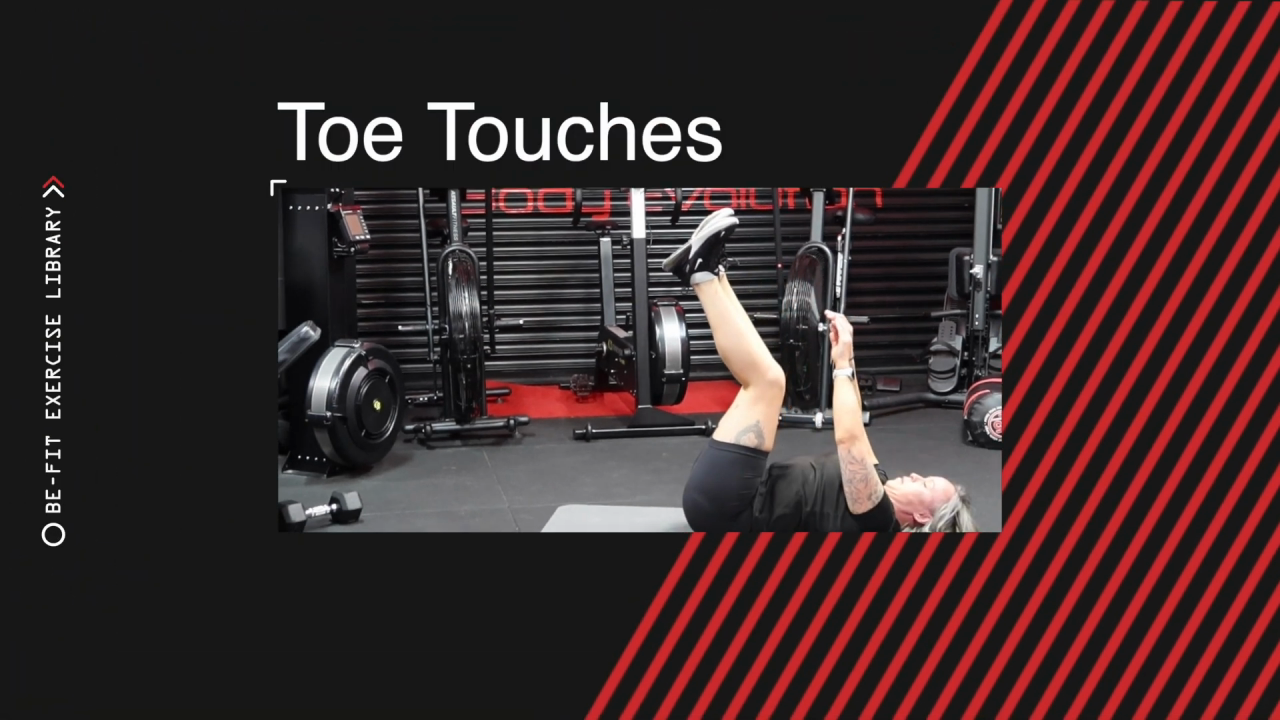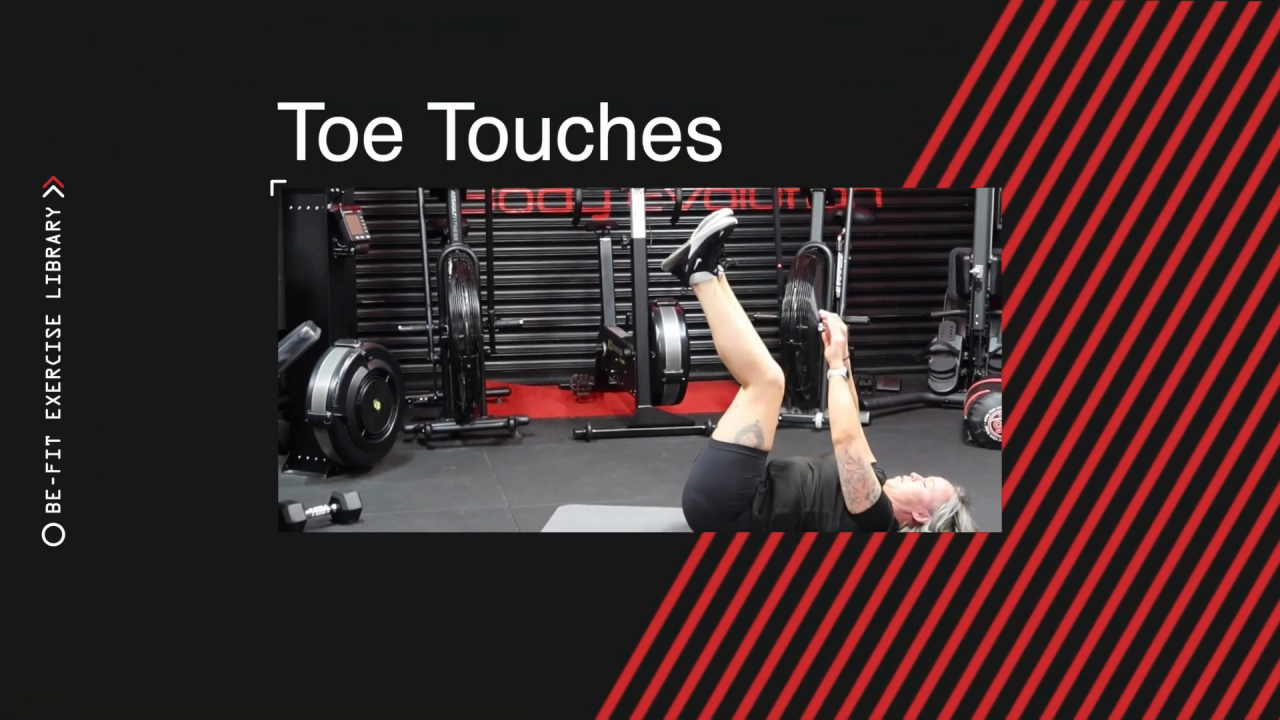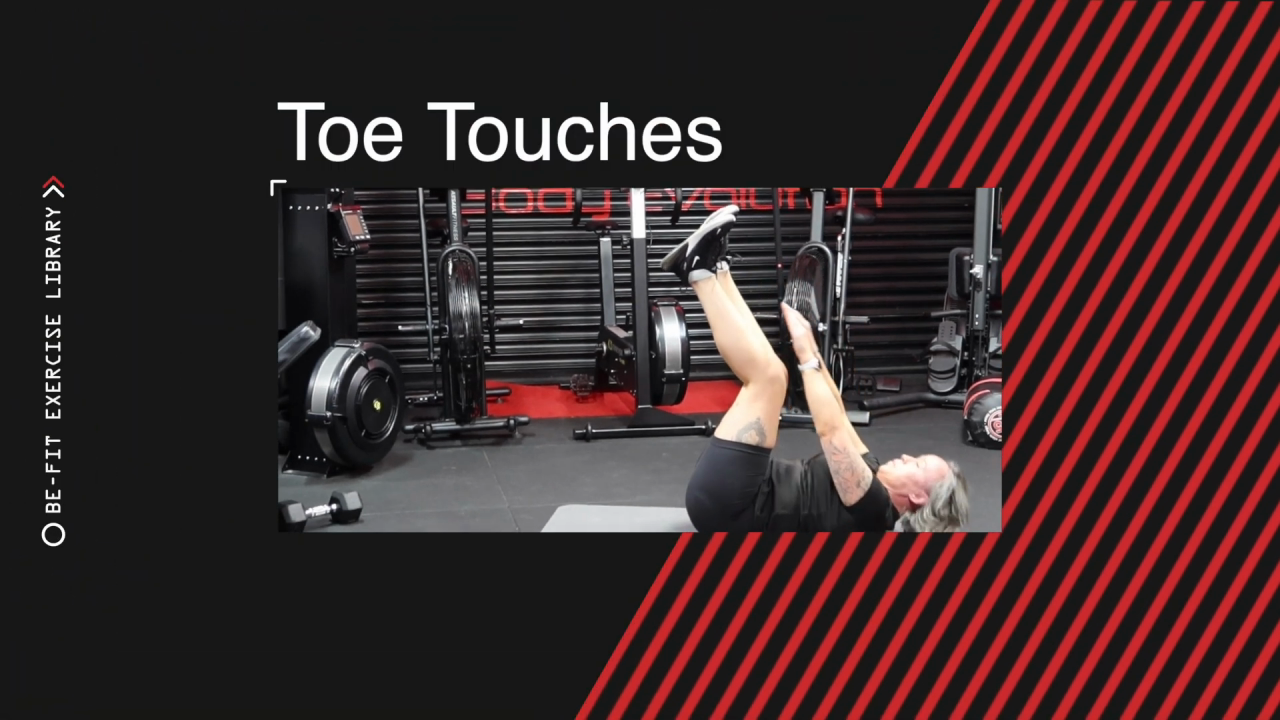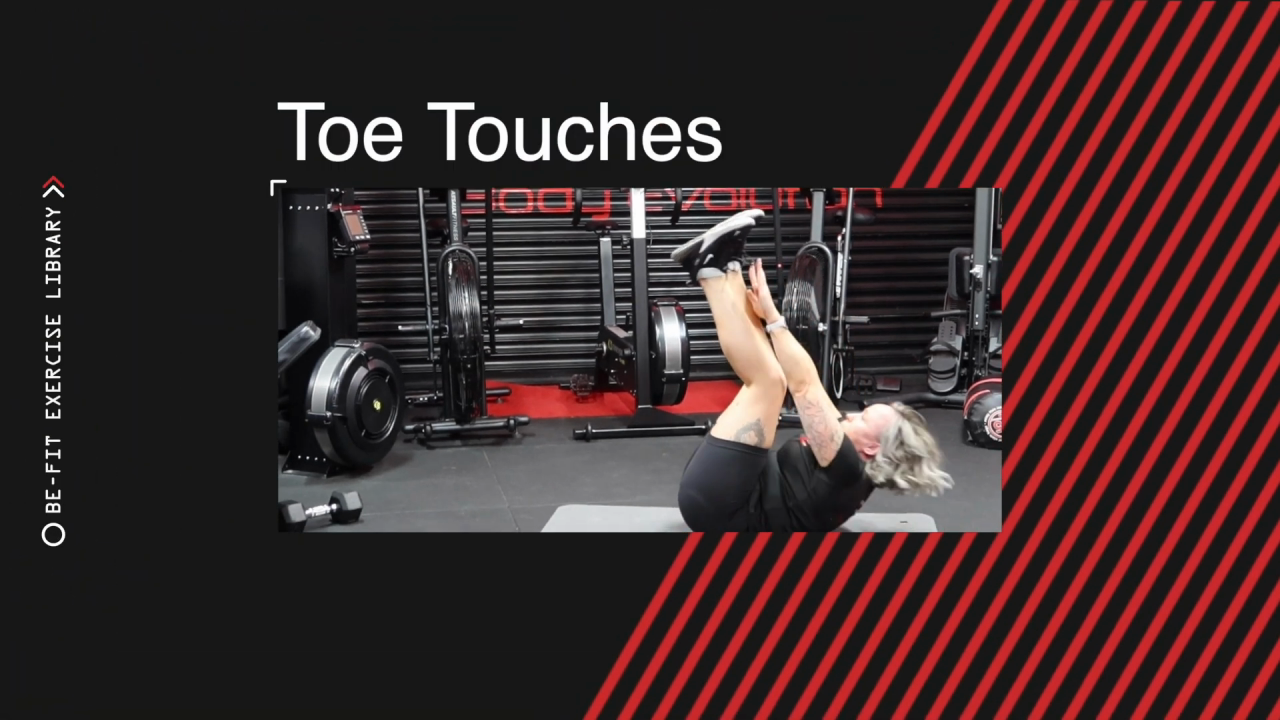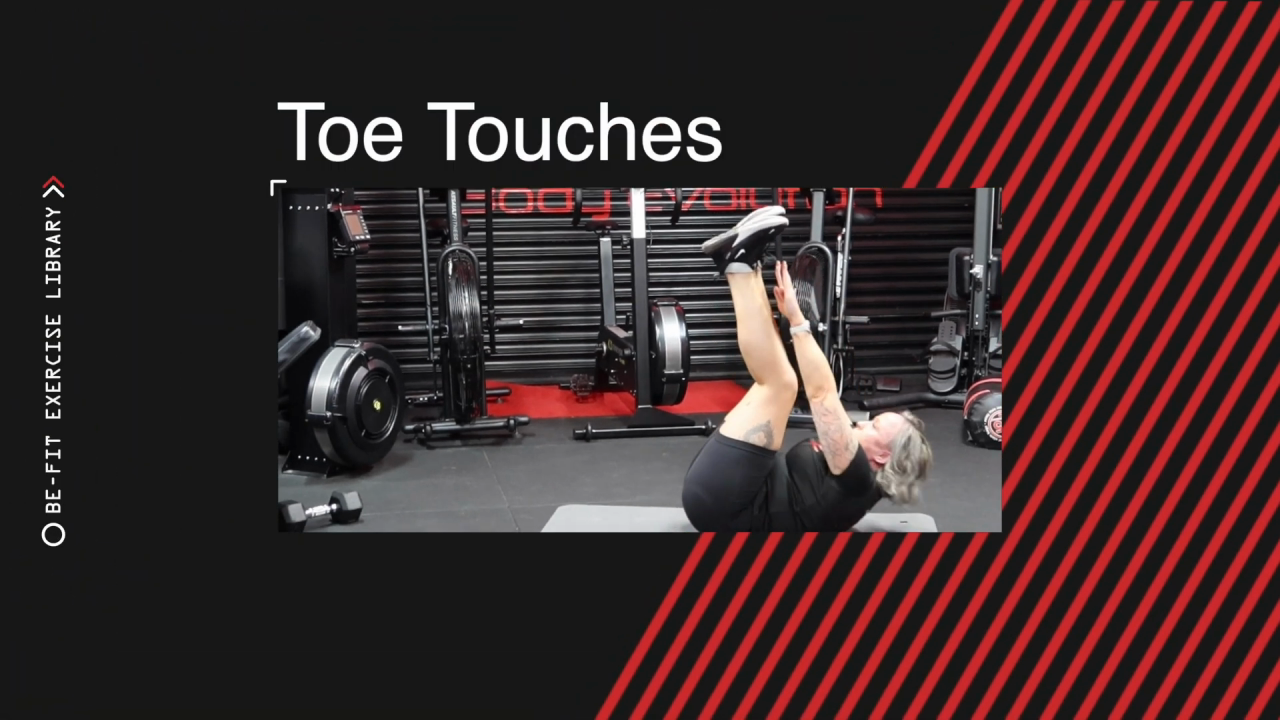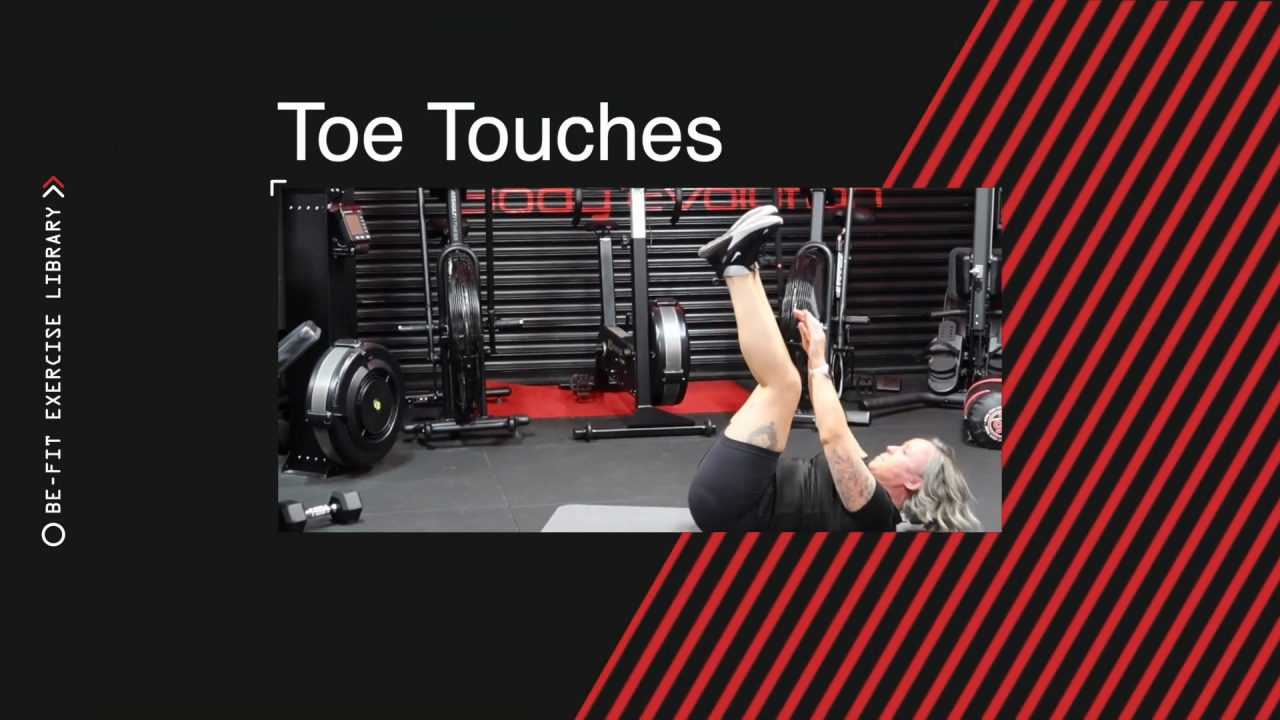
dt=0.3s
person 1, frame 1
left shoulder: (878, 518)
right shoulder: (879, 490)
left elbow: (849, 437)
right elbow: (854, 433)
left wrist: (843, 366)
right wrist: (844, 359)
left hip: (722, 505)
right hip: (726, 499)
left knee: (766, 381)
right knee: (765, 378)
left ankle: (703, 273)
right ankle: (708, 271)
person 1, frame 2
left shoulder: (877, 517)
right shoulder: (877, 487)
left elbow: (845, 437)
right elbow: (850, 427)
left wrist: (837, 366)
right wrist: (842, 357)
left hip: (721, 507)
right hip: (725, 500)
left knee: (766, 379)
right knee: (764, 377)
left ankle: (702, 272)
right ankle: (708, 270)
person 1, frame 3
left shoulder: (873, 509)
right shoulder: (872, 477)
left elbow: (830, 429)
right elbow: (836, 416)
left wrist: (807, 357)
right wrist: (812, 353)
left hip: (723, 507)
right hip: (727, 500)
left knee: (767, 377)
right knee: (768, 372)
left ankle: (701, 271)
right ankle: (713, 267)
person 1, frame 4
left shoulder: (848, 470)
left elbow: (805, 386)
right elbow: (809, 388)
left wrist: (772, 318)
right wrist: (766, 317)
left hip: (712, 502)
right hip: (714, 494)
left knee: (768, 379)
right knee: (766, 375)
left ankle: (709, 267)
right ankle: (723, 263)
person 1, frame 5
left shoulder: (857, 480)
right shoulder: (852, 469)
left elbow: (822, 393)
right elbow: (825, 398)
left wrist: (797, 320)
right wrist: (791, 315)
left hip: (717, 503)
right hip: (719, 491)
left knee: (779, 383)
right knee: (776, 380)
left ankle: (740, 262)
right ankle: (742, 263)
person 1, frame 6
left shoulder: (876, 510)
right shoulder: (871, 478)
left elbow: (833, 435)
right elbow: (833, 427)
left wrist: (818, 362)
right wrist: (814, 352)
left hip: (725, 504)
right hip: (728, 499)
left knee: (783, 382)
right knee: (779, 379)
left ankle: (735, 265)
right ankle: (741, 266)
